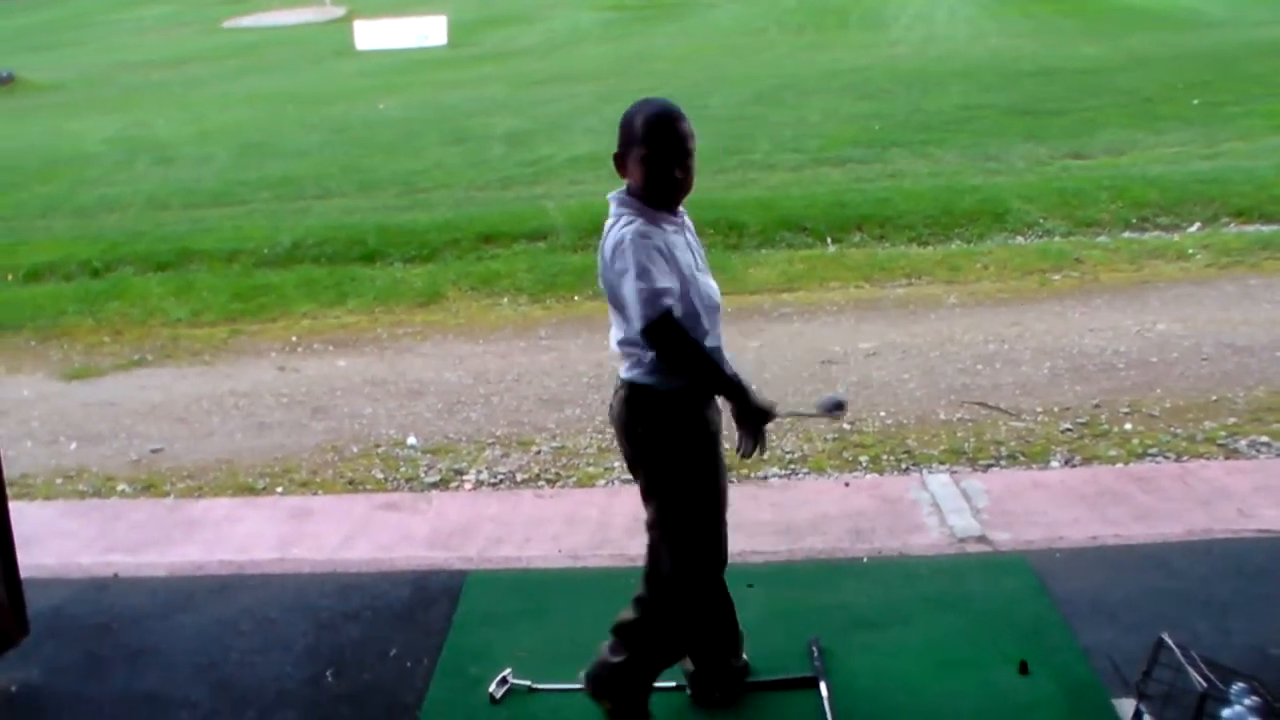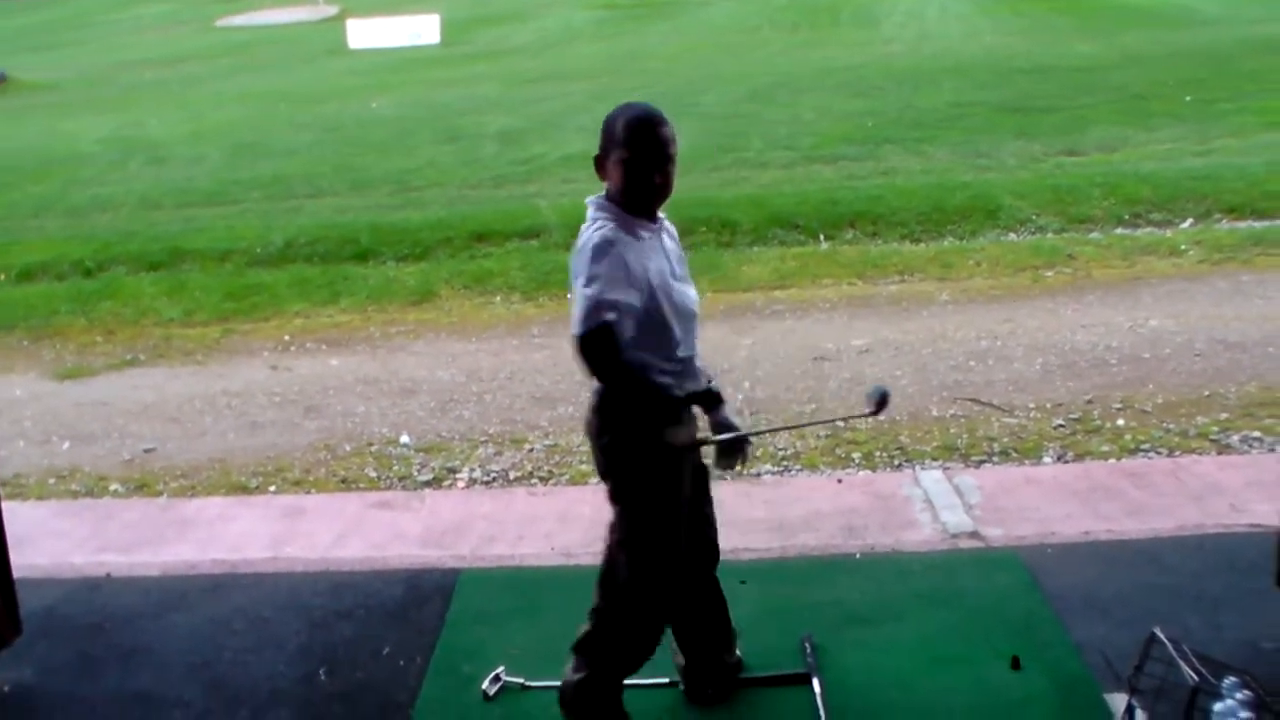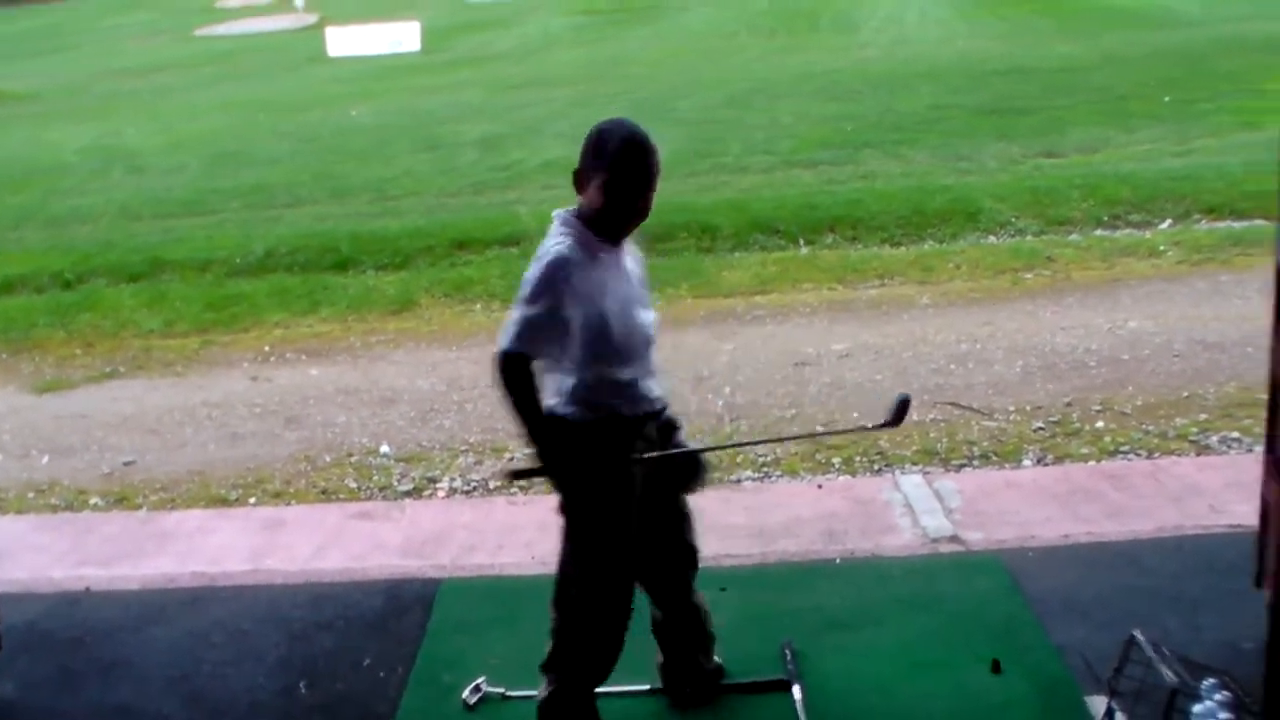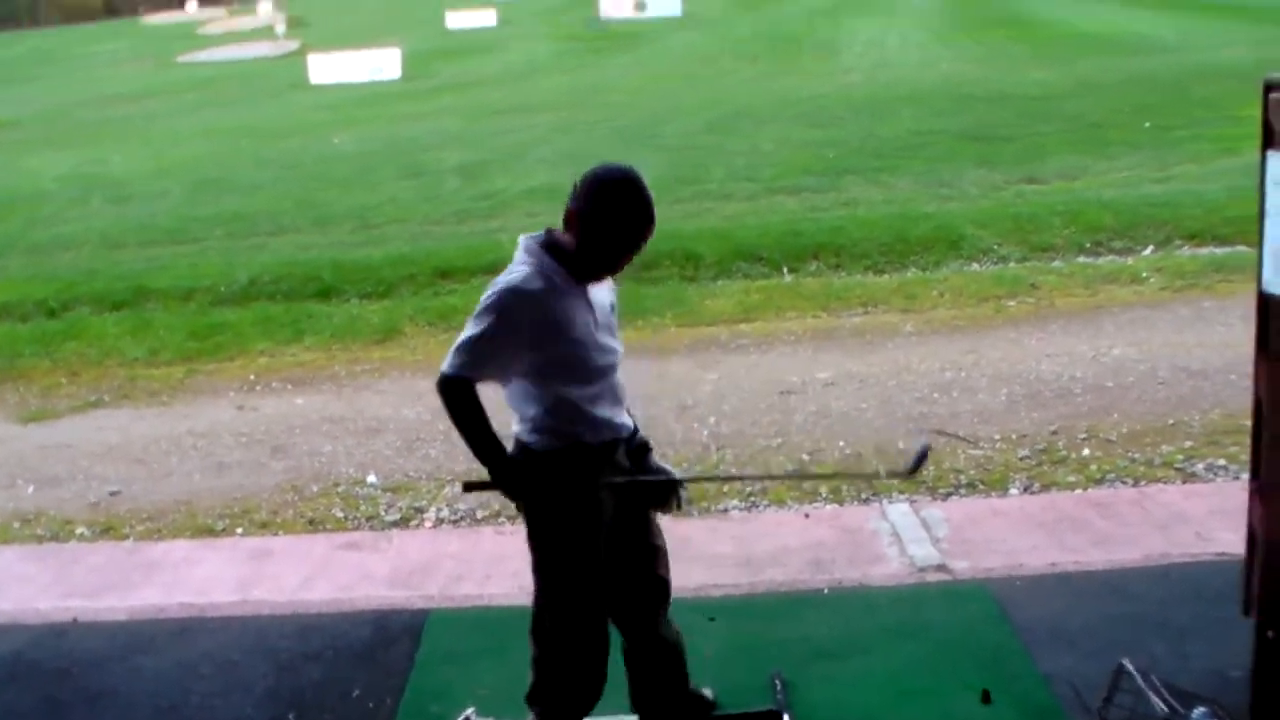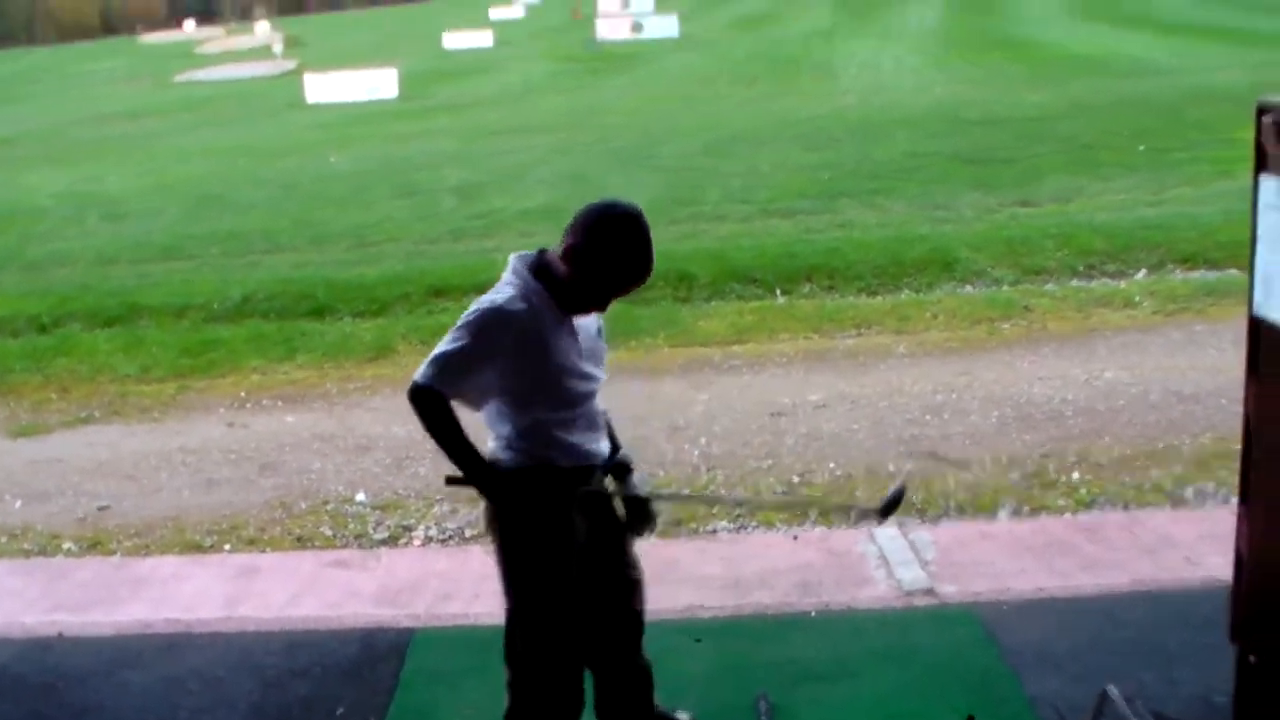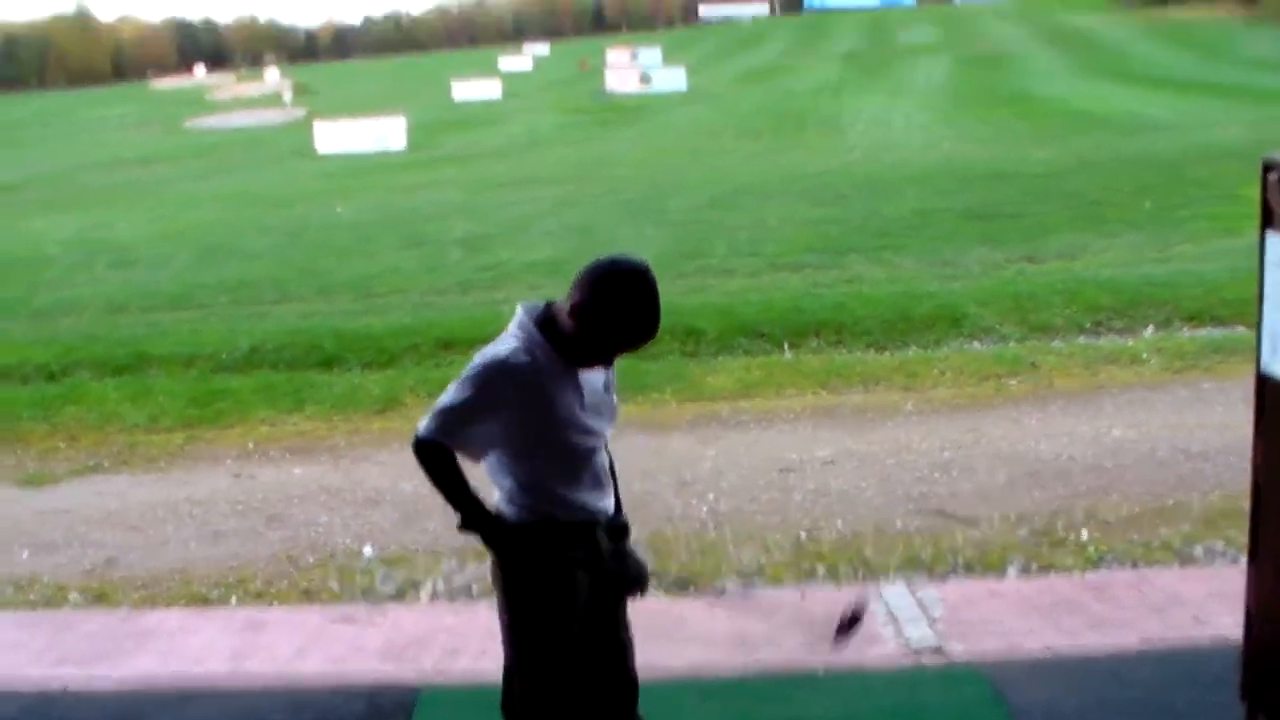
dt=0.1s
person 1, frame 1
left shoulder: (676, 223)
right shoulder: (634, 236)
right elbow: (665, 330)
left wrist: (732, 395)
right wrist: (738, 394)
left hip: (689, 407)
right hip: (666, 415)
left knee: (703, 548)
right knee: (684, 559)
left ankle: (719, 666)
person 1, frame 2
left shoulder: (658, 229)
right shoulder: (606, 242)
right elbow: (595, 343)
left wrist: (713, 404)
right wrist: (664, 420)
left hip: (671, 412)
right hip: (638, 419)
left knee: (694, 548)
right knee: (643, 568)
left ankle: (712, 662)
person 1, frame 3
left shoulder: (623, 250)
right shoulder: (562, 263)
right elbow: (512, 360)
left wrist: (666, 426)
right wrist: (551, 449)
left hip: (642, 432)
right hip: (593, 446)
left knee: (673, 557)
right knee: (599, 589)
left ankle: (690, 669)
person 1, frame 4
left shoulder: (596, 281)
right shoulder: (520, 294)
right elbow: (454, 381)
left wrist: (640, 450)
right wrist: (499, 466)
left hip: (613, 458)
right hip: (561, 475)
left knee: (645, 585)
right knee: (572, 620)
person 1, frame 5
left shoulder: (584, 305)
right shoulder: (500, 317)
right elbow: (425, 393)
left wrist: (622, 474)
right wrist: (482, 474)
left hip: (591, 484)
right hip: (534, 502)
left knee: (618, 615)
right knee: (546, 641)
person 1, frame 6
left shoulder: (594, 364)
right shoulder: (505, 369)
right elbow: (429, 443)
left wrist: (619, 537)
right wrist: (485, 524)
left hip: (592, 543)
right hip: (537, 554)
left knee: (611, 679)
